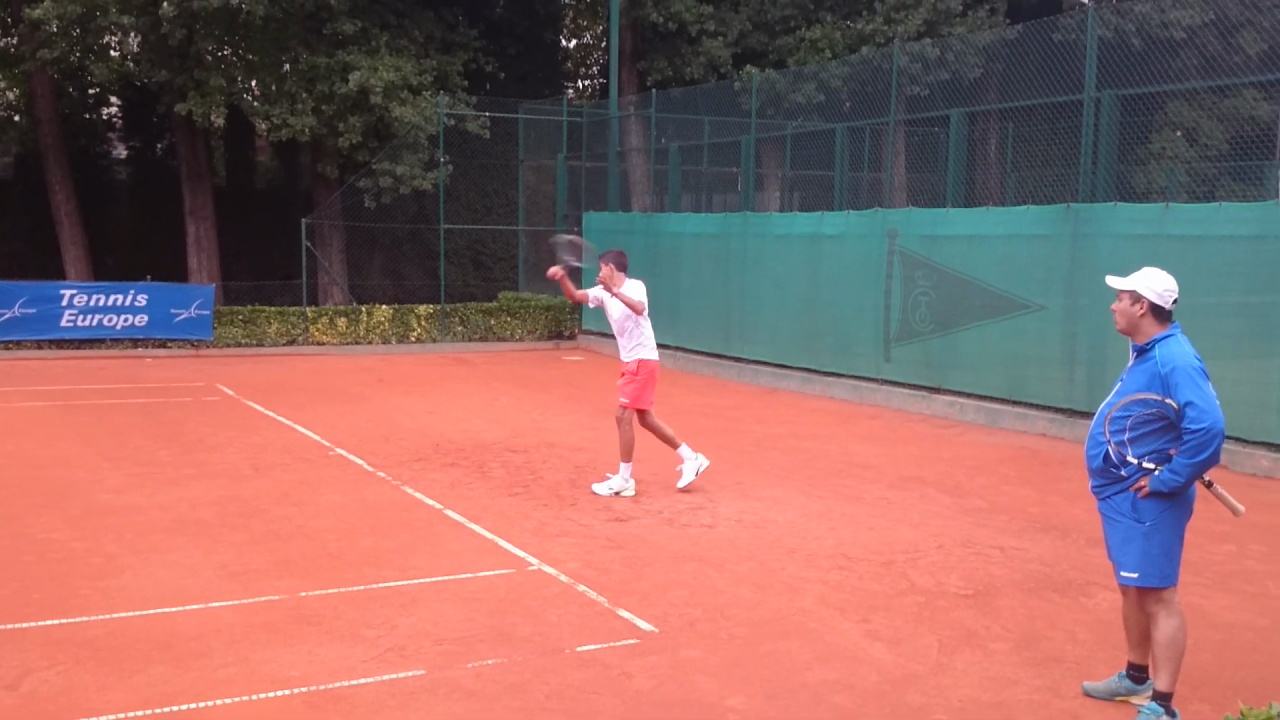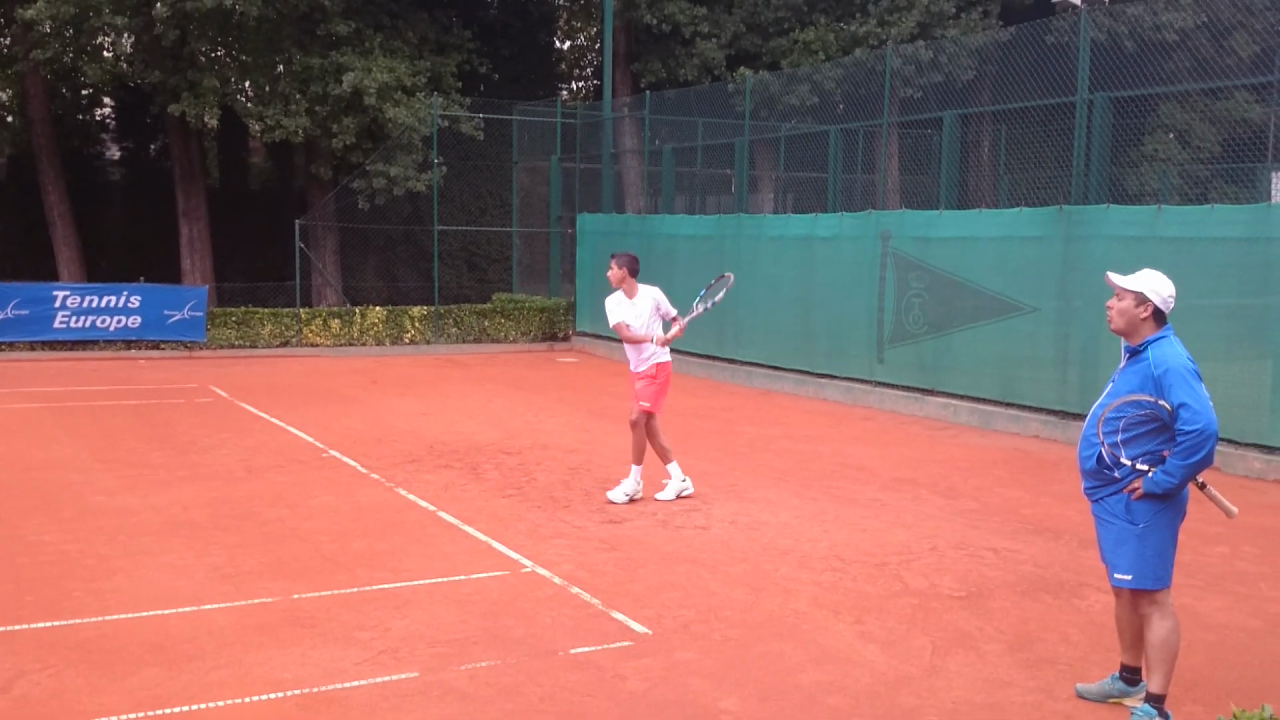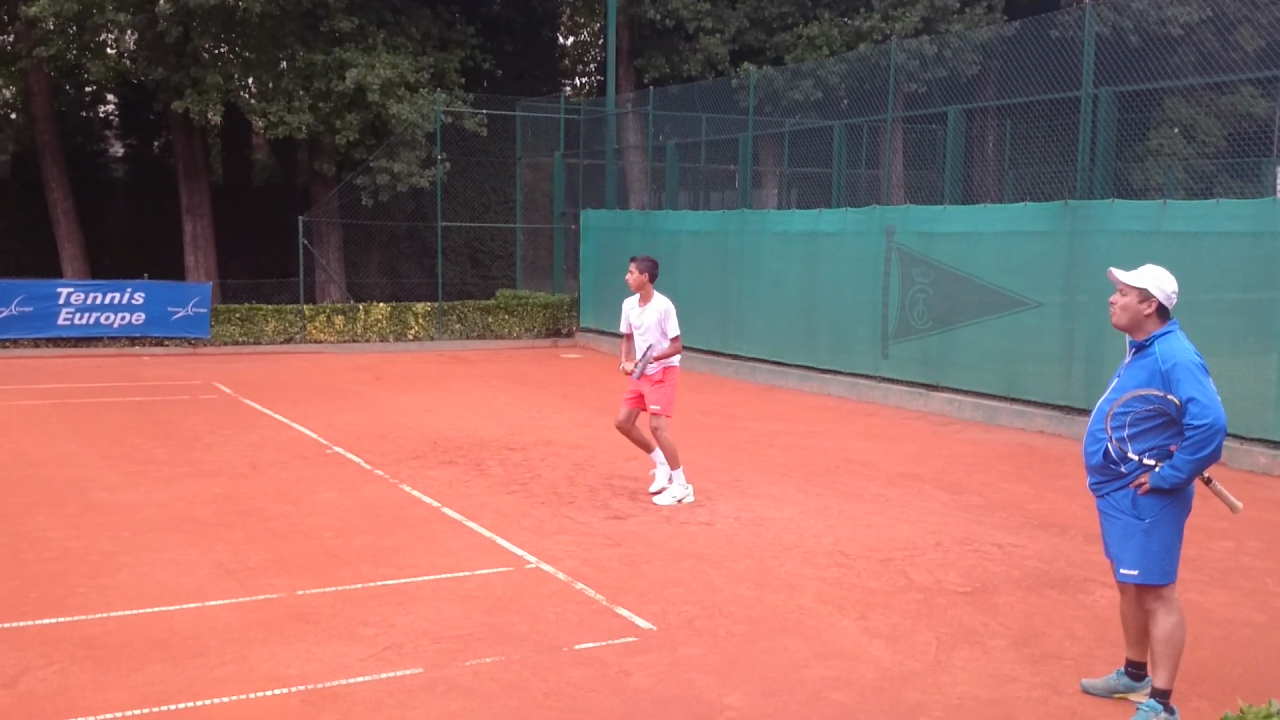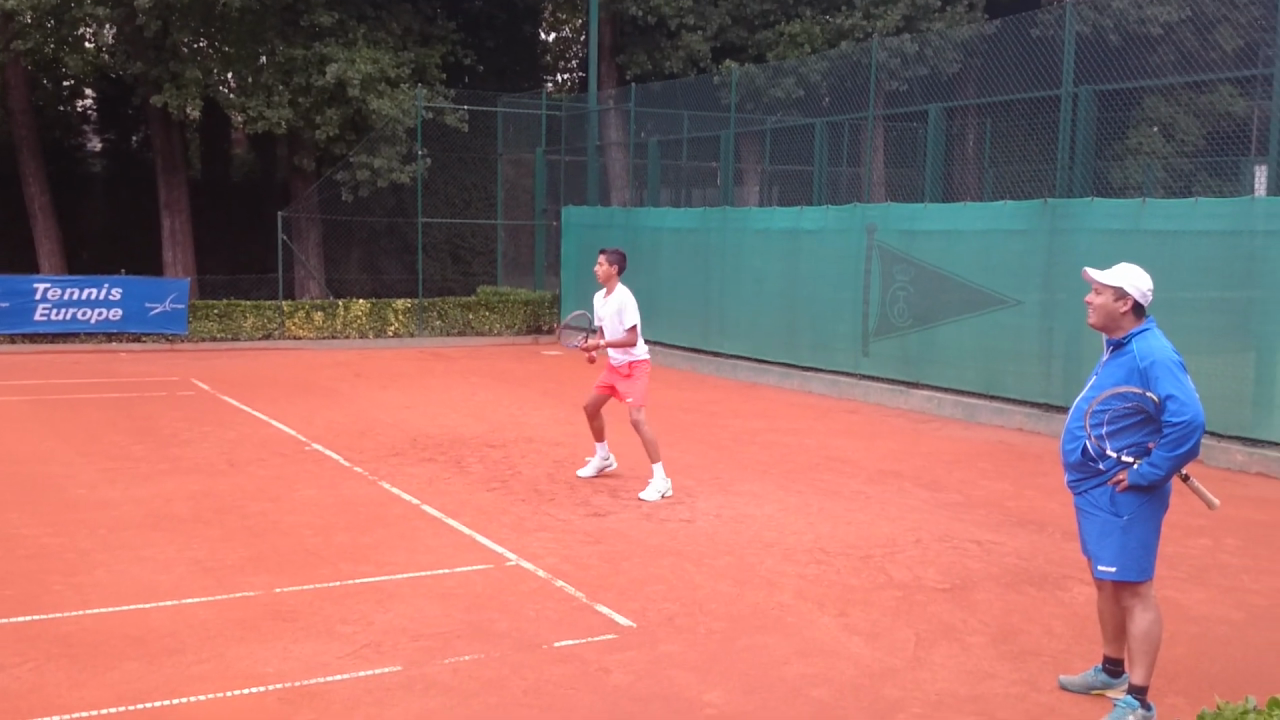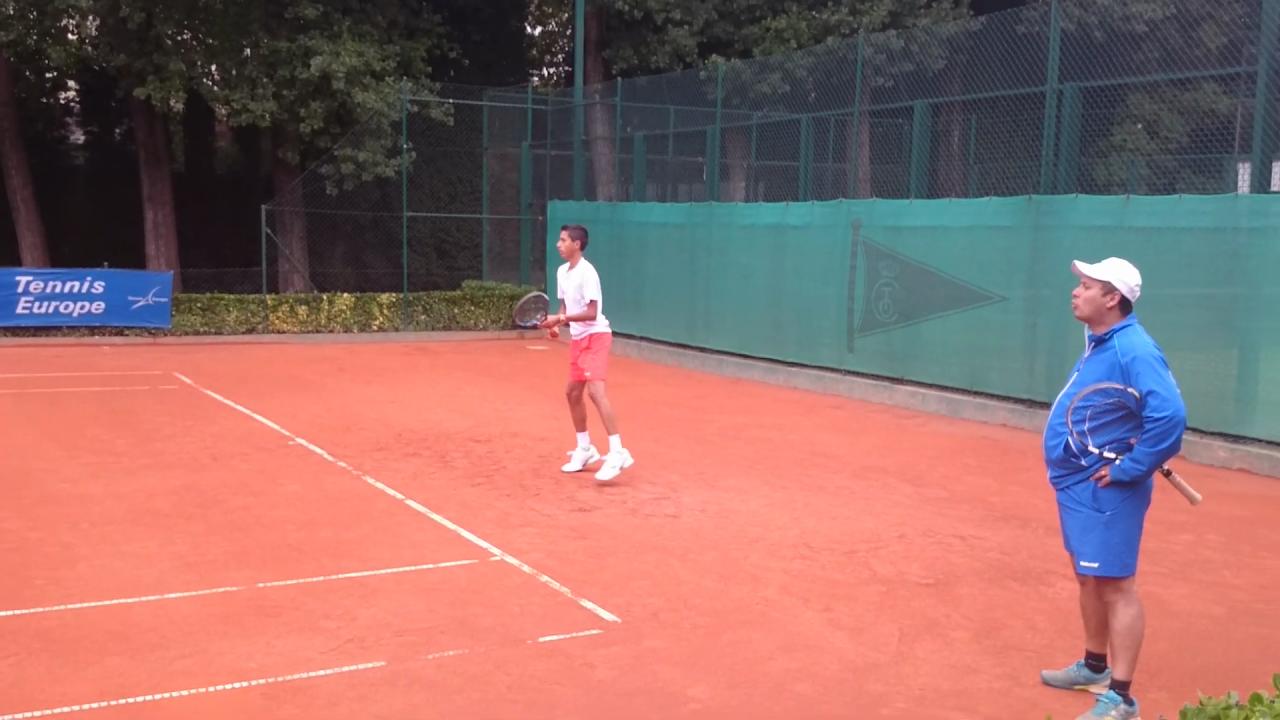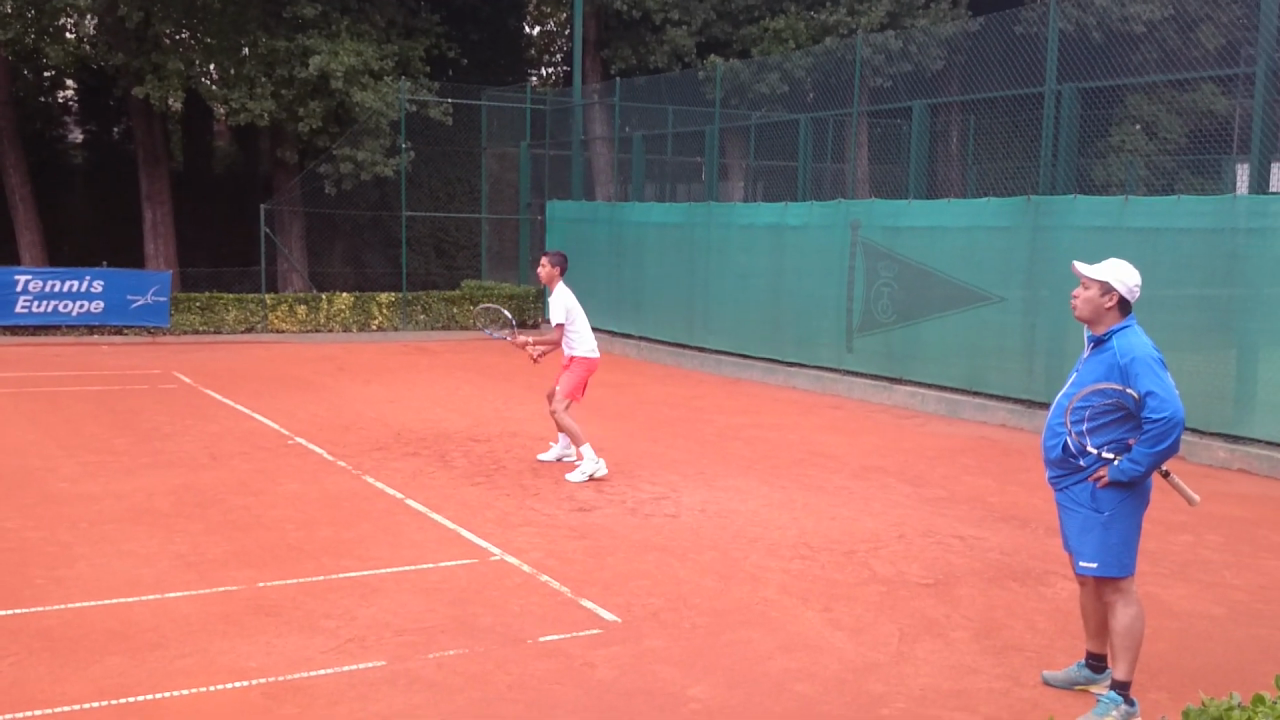
dt=0.3s
person 1, frame 1
left shoulder: (1174, 360)
right shoulder: (1146, 354)
left elbow: (1207, 428)
left wrist: (1167, 480)
left hip: (1146, 501)
right hip: (1122, 495)
left knee: (1158, 597)
right knee: (1132, 591)
right ankle: (1137, 678)
person 1, frame 2
left shoulder: (1167, 362)
right shoulder: (1136, 356)
left elbow: (1201, 429)
left wrist: (1161, 482)
left hip: (1139, 504)
right hip: (1114, 497)
left knee: (1151, 599)
right knee: (1125, 593)
right ankle: (1129, 680)
person 1, frame 3
left shoulder: (1173, 356)
right shoulder: (1140, 351)
left elbow: (1209, 424)
left wrist: (1168, 477)
left hip: (1144, 498)
right hip: (1118, 492)
left knee: (1156, 594)
right knee: (1129, 587)
right ankle: (1135, 675)
person 1, frame 4
left shoulder: (1151, 353)
right shoulder: (1116, 349)
left elbow: (1188, 420)
left wrist: (1146, 474)
left hip: (1121, 496)
right hip: (1095, 489)
left knee: (1133, 592)
right knee: (1106, 584)
right ankle: (1111, 672)
person 1, frame 5
left shoulder: (1133, 350)
right shoulder: (1099, 344)
left elbow: (1169, 416)
left wrist: (1128, 469)
left hip: (1103, 491)
right hip: (1078, 484)
left knee: (1114, 586)
right knee: (1089, 579)
right ankle: (1094, 666)
person 1, frame 6
left shoulder: (1132, 351)
right shoulder: (1097, 345)
left elbow: (1168, 417)
left wrist: (1126, 470)
left hip: (1103, 492)
right hip: (1076, 485)
left knee: (1115, 587)
right knee: (1088, 579)
right ankle: (1095, 667)
person 2, frame 1
left shoulder: (635, 286)
right shoulder: (602, 291)
left elbow: (640, 309)
right elbow: (576, 296)
left wrist: (614, 292)
right wrist: (562, 278)
left hip: (642, 362)
right hip: (631, 362)
left knee: (623, 417)
right knee: (646, 419)
left ankle: (624, 479)
right ankle: (691, 459)
person 2, frame 2
left shoulder: (654, 295)
right shoulder: (612, 302)
left elbow: (678, 321)
right elbow: (625, 335)
left wrist: (675, 332)
right wrist: (652, 337)
left hip: (658, 366)
right hip: (638, 369)
left knee: (637, 421)
right knee: (648, 425)
left ankle: (634, 481)
right ankle: (679, 480)
person 2, frame 3
left shoulder: (664, 306)
right shoulder: (628, 305)
left elbow: (676, 347)
left wrist: (650, 359)
right wrist: (625, 361)
left hip: (664, 372)
right hip: (641, 374)
left knee: (657, 427)
right knee: (622, 422)
left ankle: (680, 485)
right ankle: (663, 464)
person 2, frame 4
left shoulder: (625, 298)
right shoulder: (598, 298)
left elbow: (632, 340)
left wrist: (601, 344)
right wrist: (592, 348)
left hip: (634, 364)
right hip: (614, 364)
left knee: (638, 420)
right knee: (590, 407)
left ankle: (660, 479)
right ankle: (603, 458)
person 2, frame 5
left shoulder: (587, 272)
right shoulder: (562, 271)
left elbow: (592, 313)
left wrist: (562, 319)
right wrist: (555, 324)
left hip: (595, 337)
right hip: (579, 339)
left knee: (596, 392)
right knee: (573, 394)
left ankle: (617, 452)
right ankle: (585, 450)
person 2, frame 6
left shoulder: (560, 297)
right shoulder: (556, 295)
left elbow: (557, 337)
left wrist: (529, 341)
right wrist: (541, 350)
left hip: (582, 358)
right hip: (575, 357)
left knee: (558, 410)
right knee: (552, 397)
left ankle: (592, 461)
right ankle: (565, 446)
